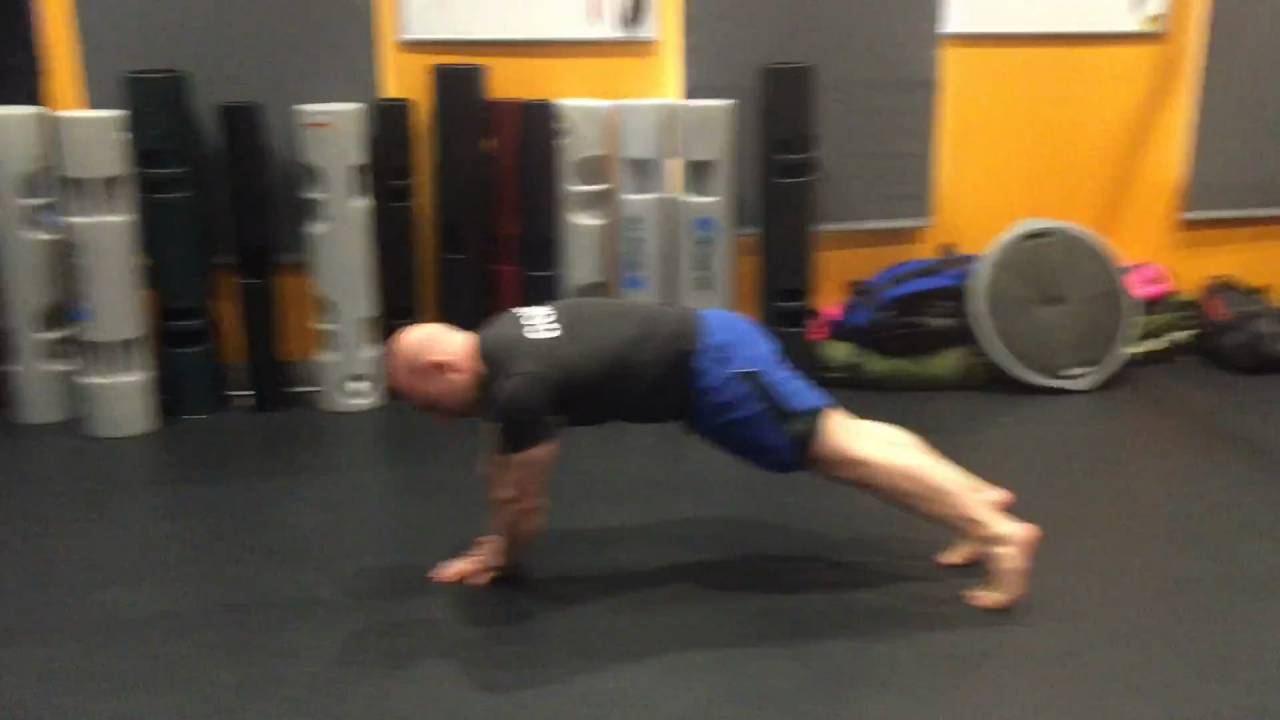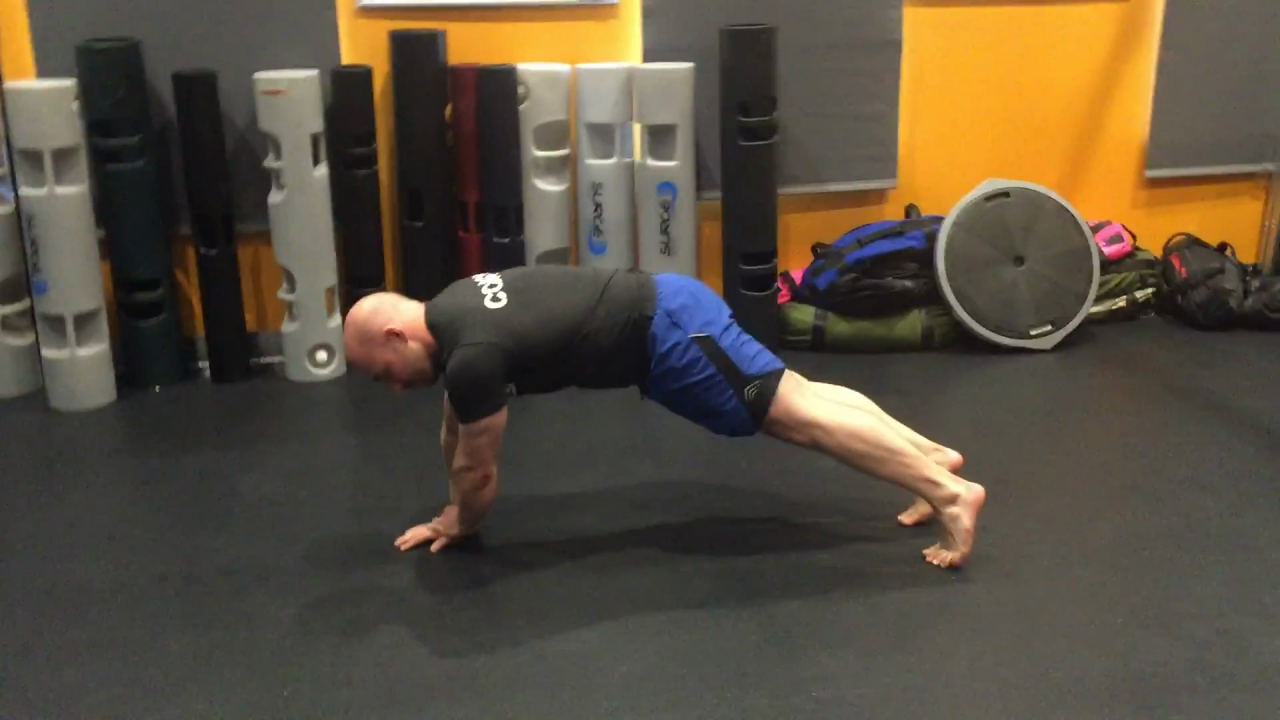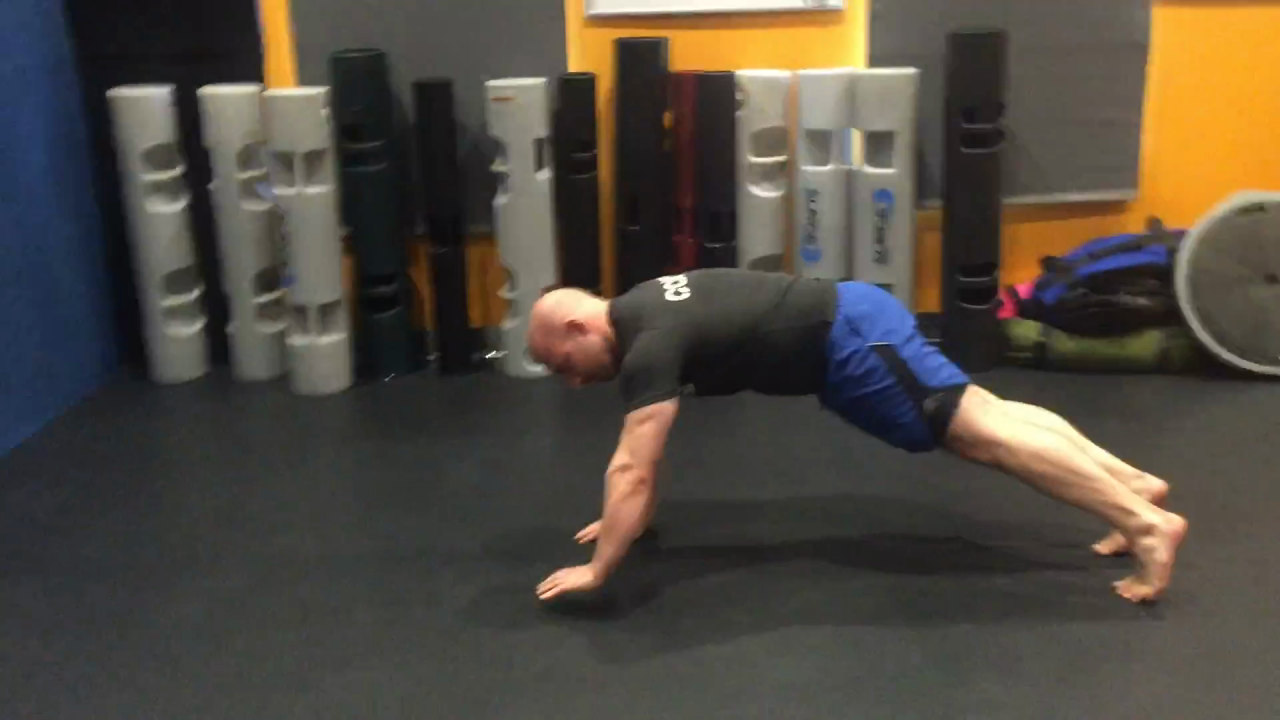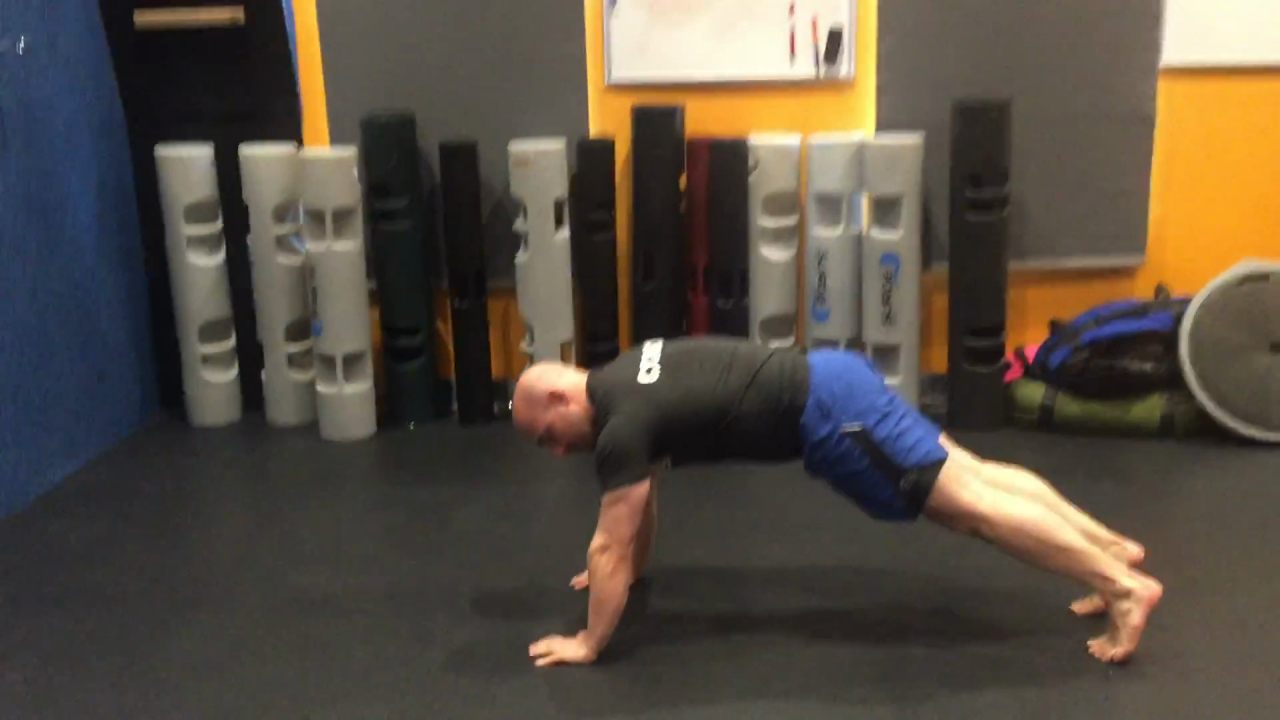
dt=0.4s
person 1, frame 1
left shoulder: (519, 383)
right shoulder: (495, 346)
left elbow: (522, 499)
right elbow: (501, 462)
left wrist: (502, 554)
right wrist: (497, 542)
left hip: (714, 371)
right hip: (708, 349)
left knee: (841, 449)
right knee: (840, 432)
left ankle: (998, 533)
right ankle: (981, 498)
person 1, frame 2
left shoulder: (471, 353)
right shoulder: (448, 312)
left elbow: (479, 471)
right elbow: (456, 432)
left wrist: (458, 526)
right wrist: (456, 508)
left hip: (668, 334)
right hip: (662, 312)
left knee: (799, 415)
right knee: (797, 395)
left ankle: (950, 493)
right ankle: (935, 458)
person 1, frame 3
left shoulder: (649, 343)
right shoulder: (638, 314)
left elbow: (631, 466)
right elbow: (645, 448)
left wrist: (598, 571)
right wrist: (634, 514)
left hip: (850, 340)
right hip: (847, 324)
left knee: (987, 434)
right knee: (984, 411)
left ankle: (1148, 527)
right ankle: (1135, 485)
person 1, frame 4
left shoulder: (621, 424)
right shoulder: (622, 383)
left elbow: (611, 544)
right elbow: (642, 494)
left wrist: (589, 643)
right wrist: (631, 568)
left hip: (827, 410)
right hip: (829, 377)
left knee: (968, 503)
right knee: (966, 471)
left ankle: (1125, 587)
right ankle: (1112, 547)
